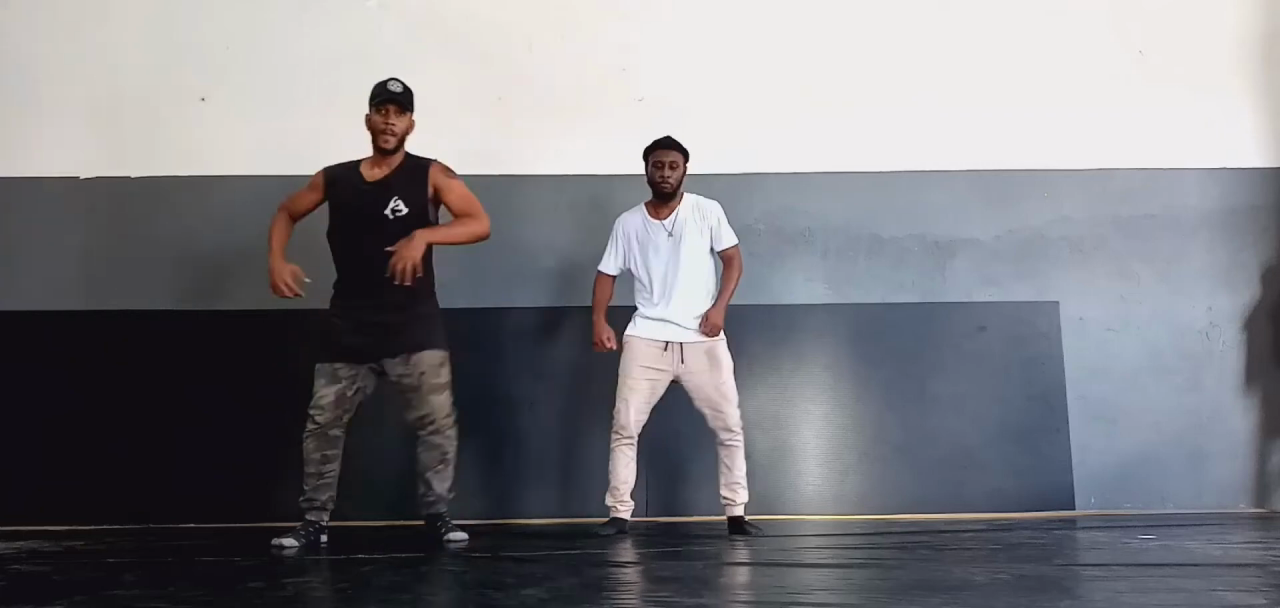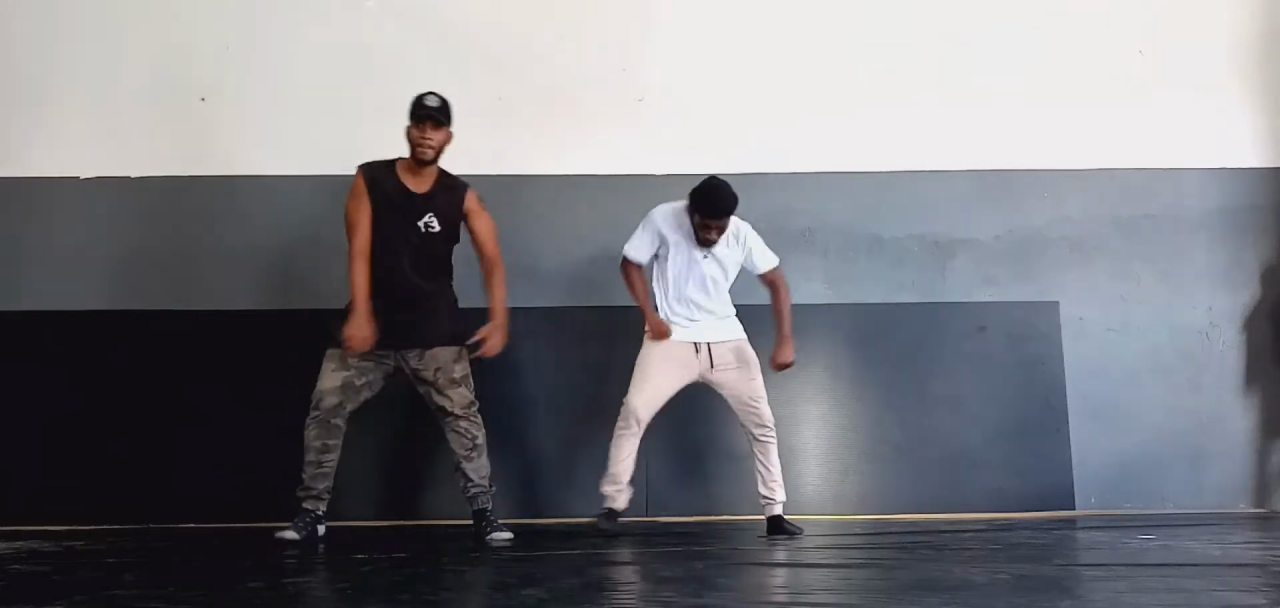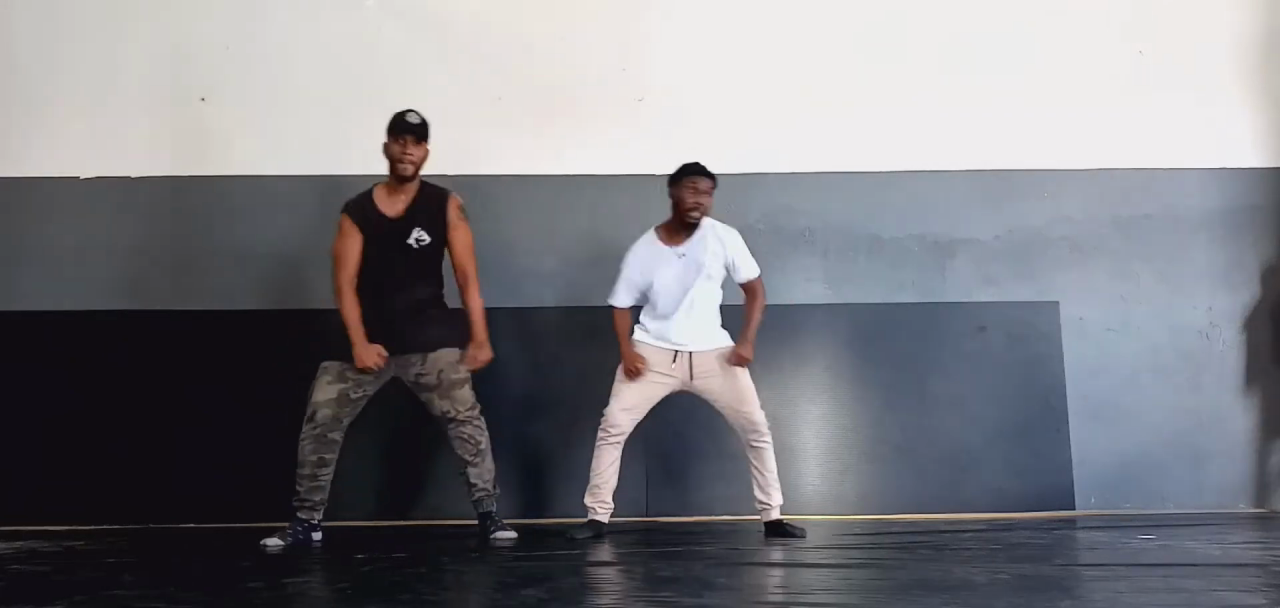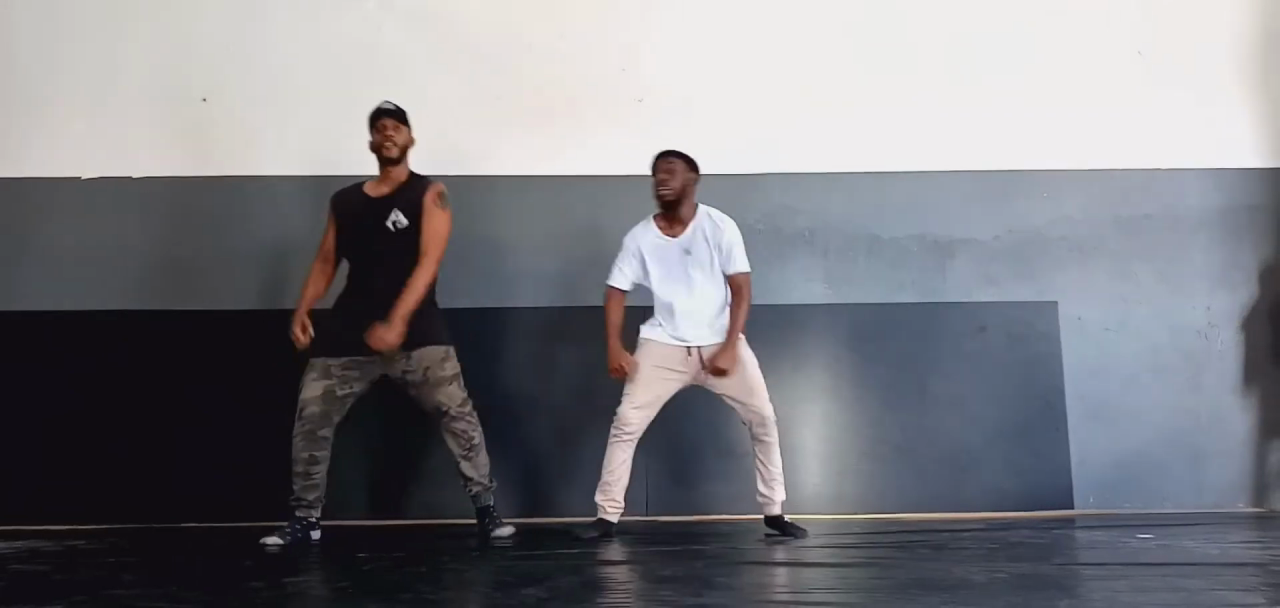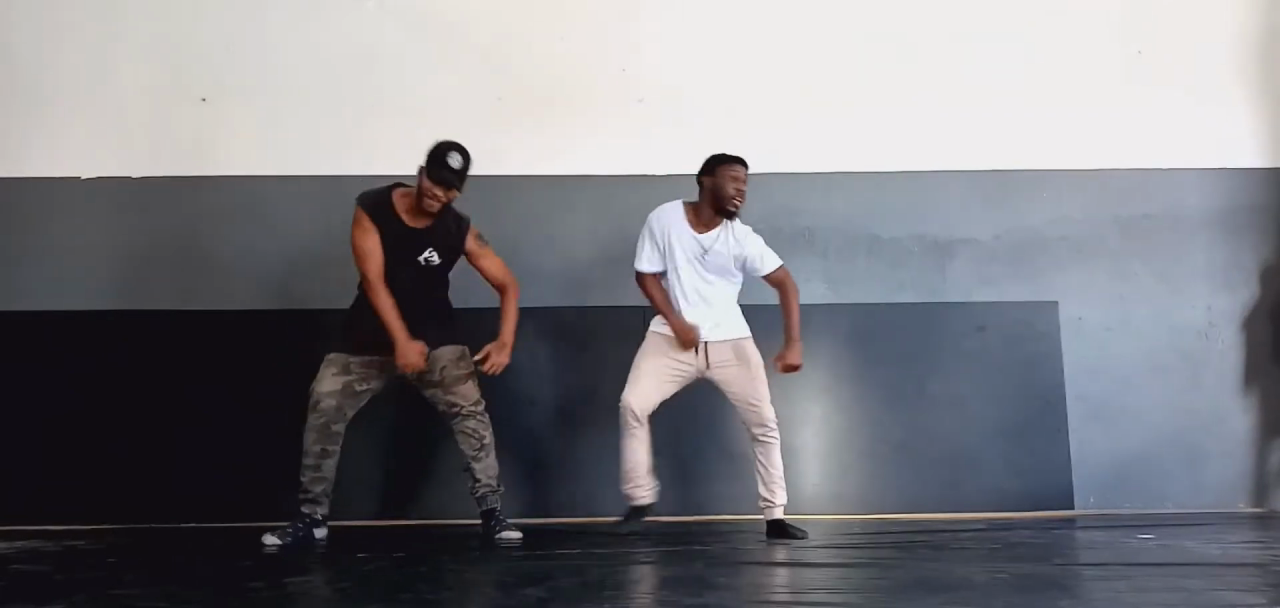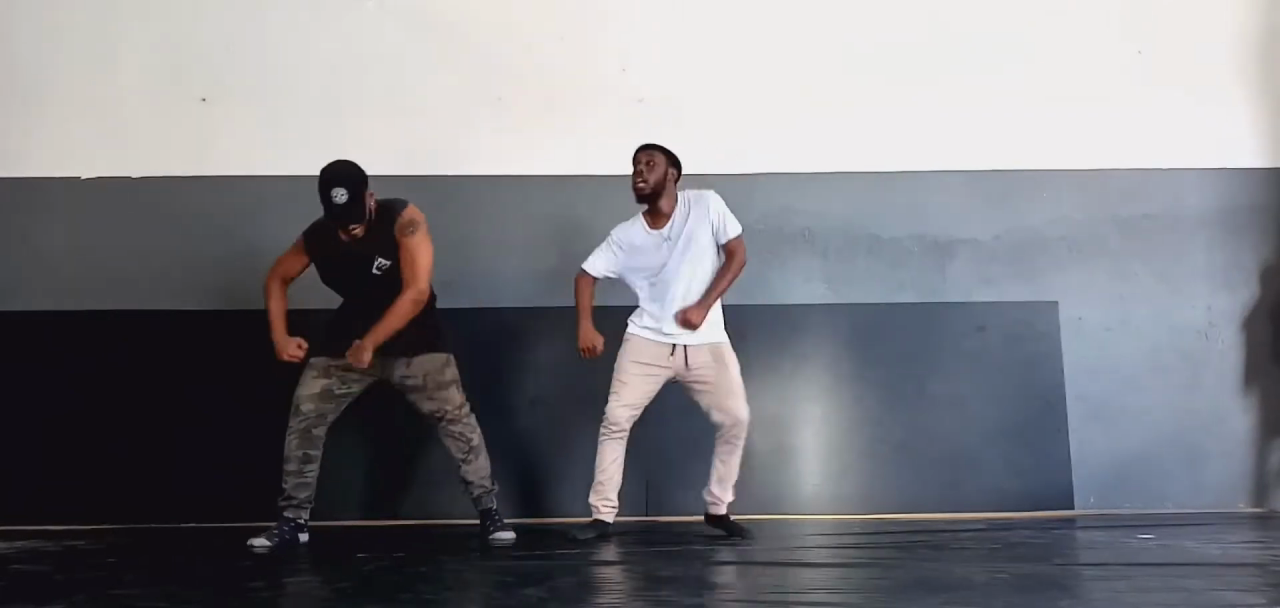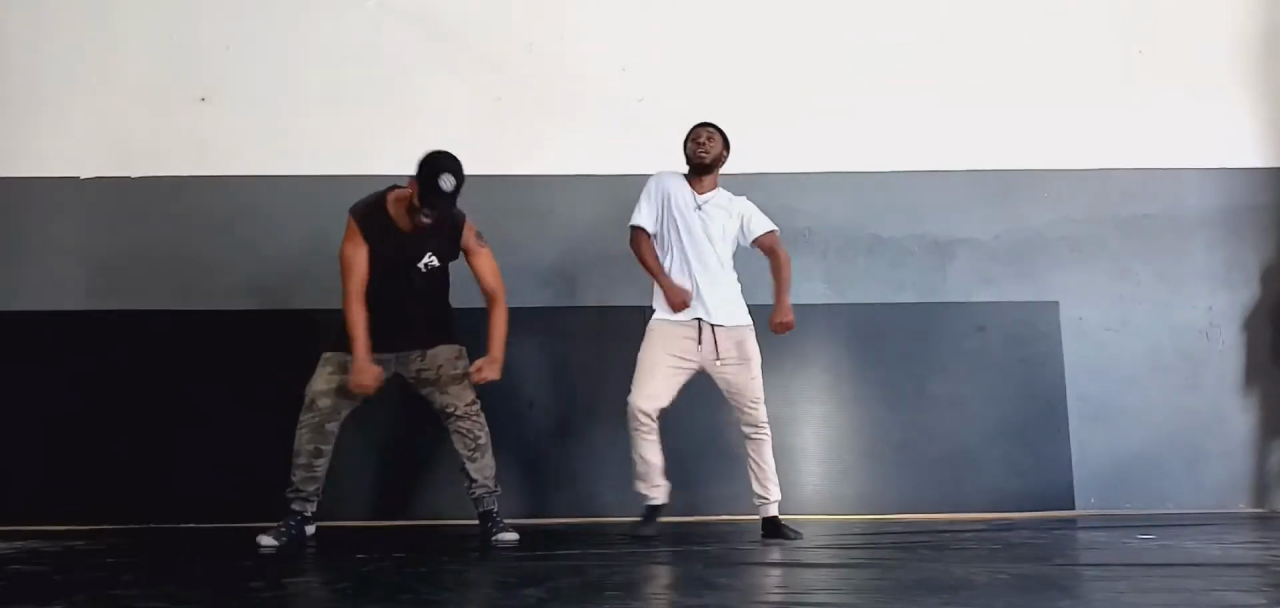
dt=0.7s
person 1, frame 1
left shoulder: (429, 174)
right shoulder: (335, 179)
left elbow: (480, 224)
right elbow: (286, 214)
left wrist: (423, 236)
right wrist: (277, 259)
left hip: (414, 326)
right hip: (350, 326)
left knee: (435, 418)
right knee: (323, 421)
left ankle: (436, 512)
right ankle: (314, 522)
person 1, frame 2
left shoulder: (460, 196)
right shoulder: (369, 179)
left elbow: (491, 258)
right elbow: (359, 247)
left wrist: (498, 317)
right wrist: (359, 314)
left hip: (434, 323)
right hip: (374, 319)
left knee: (462, 413)
right knee: (326, 407)
left ankle: (483, 511)
right ankle: (311, 513)
person 1, frame 3
left shoulder: (445, 204)
right shoulder: (355, 211)
left elbow: (467, 274)
right elbow: (345, 280)
left wrist: (480, 337)
right wrist: (357, 342)
left hip: (430, 334)
right hip: (373, 336)
left knee: (465, 417)
right knee: (320, 421)
left ankle: (487, 513)
right ankle: (307, 521)
person 1, frame 4
left shoulder: (429, 194)
right shoulder: (345, 200)
left elbow: (428, 263)
right elbow: (325, 261)
left wrist: (397, 321)
right wrist: (302, 310)
left hip: (414, 330)
right hip: (349, 330)
left knee: (457, 412)
right knee: (310, 417)
left ankle: (485, 509)
right ankle: (304, 520)
person 1, frame 5
left shoulder: (460, 230)
right shoulder: (371, 209)
left elbow: (508, 284)
right elbow: (373, 280)
left wrist: (505, 341)
right wrist: (400, 342)
left hip: (434, 335)
right hip: (369, 336)
left knee: (471, 413)
right knee: (323, 412)
left ankle: (492, 513)
right ankle: (311, 517)
person 1, frame 6
left shoulder: (403, 219)
right shoulder: (318, 236)
left elbow: (417, 292)
right elbow: (276, 279)
left wrist: (370, 344)
right wrist: (279, 333)
left hip: (414, 340)
right hip: (349, 335)
left knee: (455, 416)
right knee: (304, 416)
left ankle: (489, 512)
right ankle: (293, 521)
person 1, frame 7
left shoulder: (459, 227)
right shoulder: (366, 216)
left elbow: (496, 293)
right elbow: (354, 290)
left wrist: (496, 354)
right wrist: (360, 359)
left hip: (430, 339)
right hip: (370, 336)
left knee: (467, 412)
right knee: (318, 408)
left ankle: (489, 514)
right ankle: (300, 516)
person 2, frame 1
left shoulder: (707, 211)
right shoulder: (628, 223)
left elbow: (733, 260)
right elbow: (606, 275)
left wrist: (718, 308)
right wrist: (599, 320)
left hip: (701, 341)
right hip: (647, 339)
left knee: (729, 425)
right knee: (625, 425)
left ankle: (735, 513)
right ankle: (619, 513)
person 2, frame 2
left shoulder: (741, 235)
right shoulder: (663, 219)
left elbow: (776, 281)
right elbow: (631, 264)
left wrist: (785, 339)
right wrist: (650, 315)
left hip: (724, 340)
right hip: (669, 338)
left knee: (761, 421)
right knee: (634, 410)
left ankle: (774, 512)
right ankle: (614, 503)
person 2, frame 3
left shoulder: (724, 237)
right shoulder: (643, 249)
left elbow: (755, 290)
right elbow: (621, 305)
left wrist: (746, 342)
right wrist: (627, 352)
left hip: (712, 351)
right hip: (655, 352)
left knee: (755, 426)
right knee: (613, 424)
left ankle: (772, 516)
right ankle: (597, 515)
person 2, frame 4
left shoulder: (720, 226)
right shoulder: (640, 237)
left elbow: (742, 289)
right elbow: (616, 291)
left wrist: (730, 348)
right wrist: (614, 347)
left hip: (719, 344)
right hip: (663, 345)
left knee: (763, 418)
right knee: (626, 423)
left ankle: (774, 511)
right ankle: (607, 515)
person 2, frame 5
left shoulder: (742, 238)
right shoulder: (664, 218)
left elbow: (785, 284)
right elbow: (647, 274)
left wrist: (793, 343)
right wrist: (673, 319)
left hip: (728, 340)
right hip: (671, 339)
left knee: (763, 422)
right knee: (633, 405)
left ankle: (774, 516)
right ankle: (639, 499)
person 2, frame 6
left shoulder: (706, 204)
right shoulder: (624, 236)
left elbow: (737, 255)
right elbow: (586, 275)
left wrist: (705, 305)
right wrist: (585, 325)
left hip: (704, 340)
right hip: (647, 340)
left knee: (735, 420)
right knee: (615, 421)
left ankle: (718, 508)
right ankle: (602, 515)
person 2, frame 7
left shoulder: (737, 206)
right shoulder: (663, 185)
left elbow: (774, 249)
right elbow: (640, 237)
left wrist: (783, 301)
right wrist: (667, 284)
left hip: (731, 326)
right hip: (676, 322)
left knee: (755, 420)
right knee: (641, 406)
left ankle: (770, 515)
right ankle: (654, 498)
